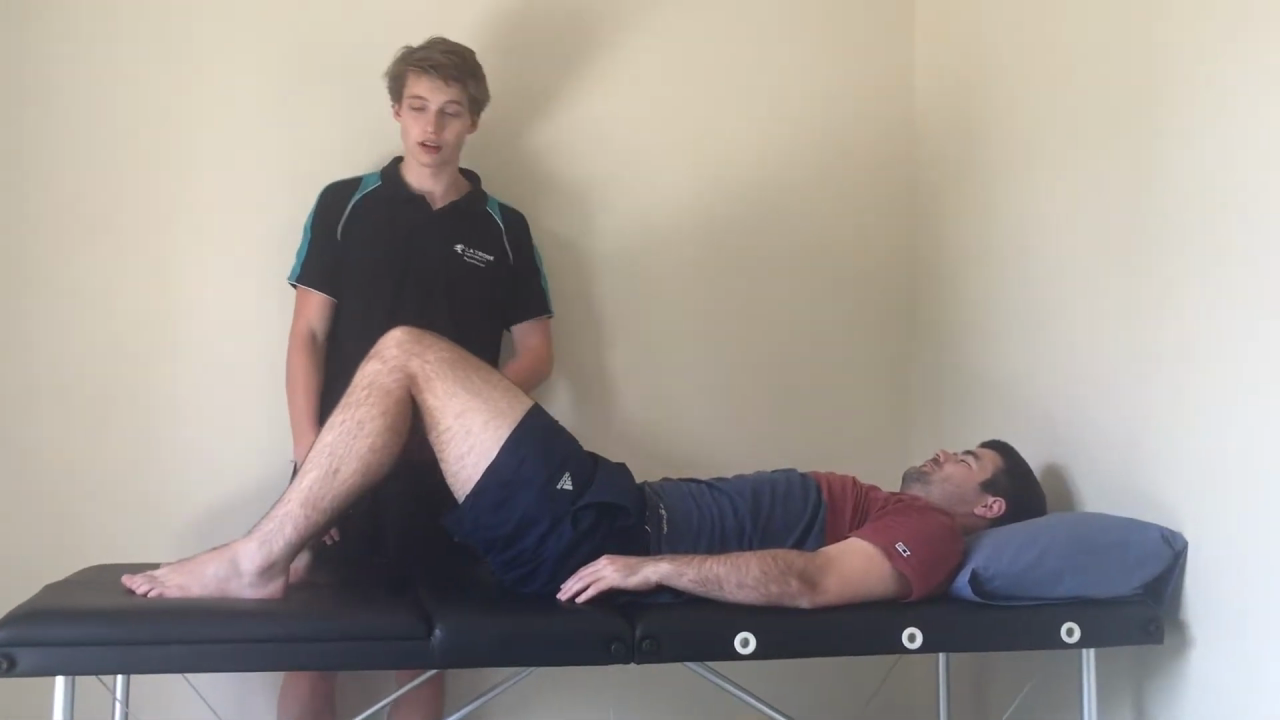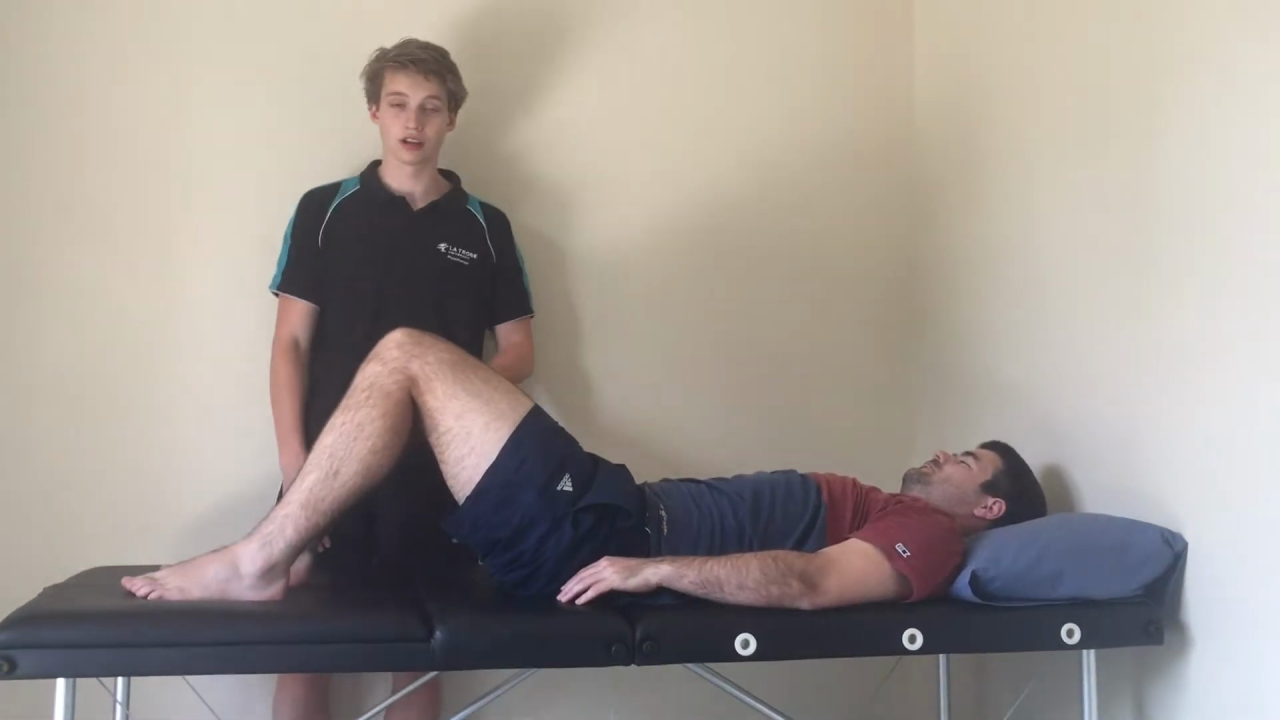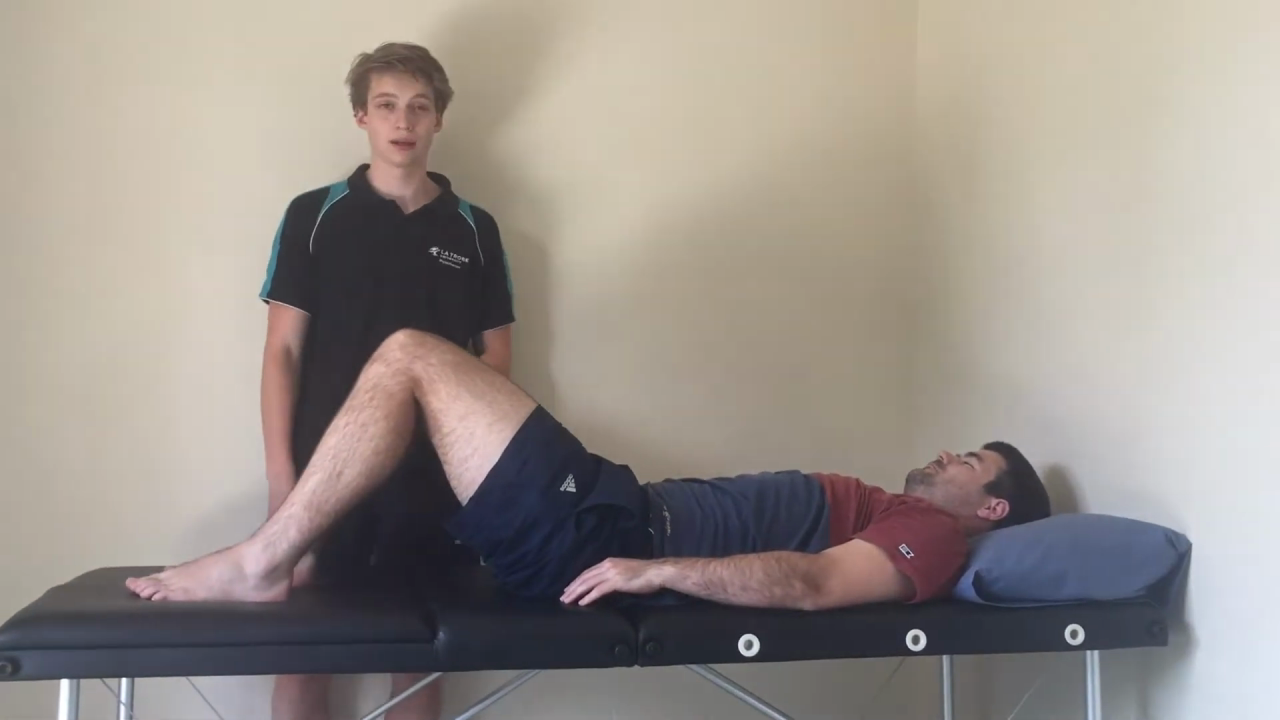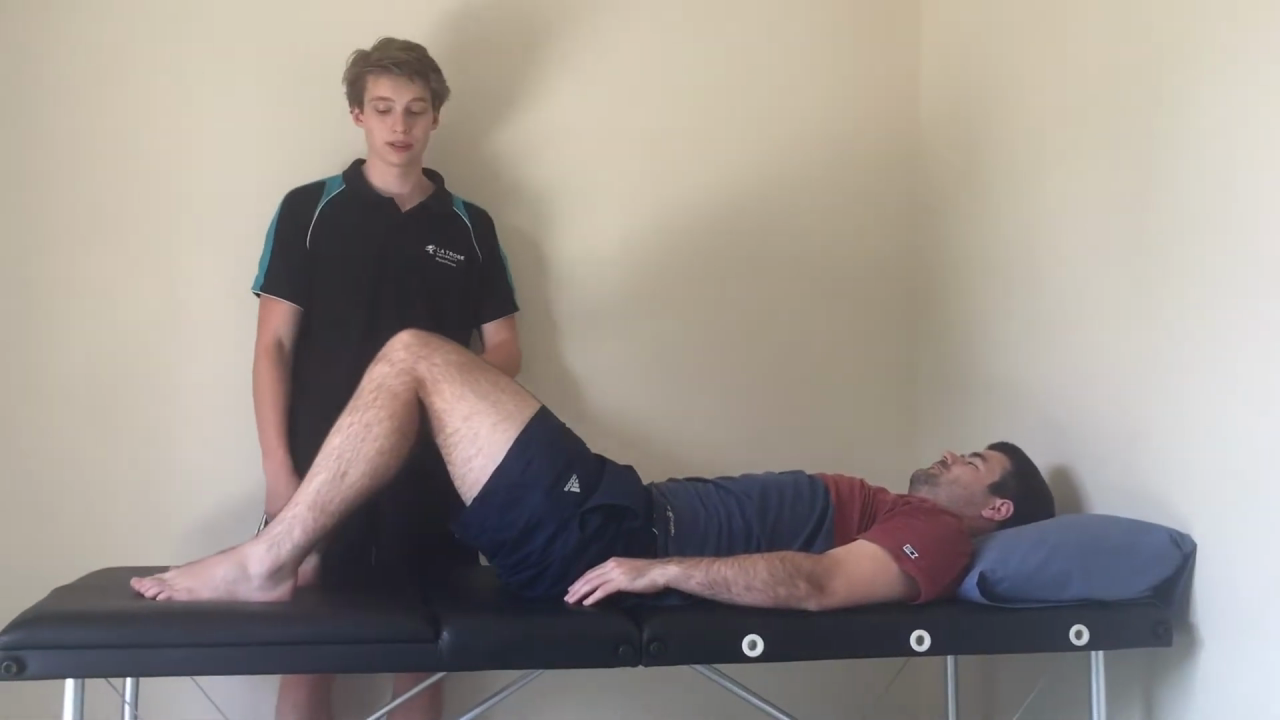
dt=0.2s
person 1, frame 1
left shoulder: (926, 536)
right shoulder: (880, 513)
left elbow: (806, 583)
left wrist: (651, 566)
left hip: (600, 536)
right hip: (623, 515)
left knee: (407, 352)
right knee: (416, 360)
left ankle: (258, 559)
right ankle: (276, 551)
person 1, frame 2
left shoulder: (927, 537)
right shoulder: (880, 513)
left elbow: (807, 584)
left wrist: (653, 568)
left hip: (602, 537)
right hip: (624, 517)
left knee: (407, 355)
right knee: (417, 363)
left ankle: (257, 562)
right ankle: (276, 553)
person 1, frame 3
left shoulder: (931, 538)
right shoulder: (885, 513)
left elbow: (810, 585)
left wrist: (658, 568)
left hip: (605, 537)
right hip: (628, 518)
left knee: (411, 356)
right knee: (420, 365)
left ankle: (262, 563)
right ankle: (283, 556)
person 1, frame 4
left shoulder: (934, 538)
right shoulder: (890, 514)
left elbow: (813, 585)
left wrist: (659, 569)
left hip: (609, 537)
right hip: (630, 517)
left knee: (415, 356)
right knee: (426, 365)
left ankle: (266, 563)
right ankle: (287, 555)
person 2, frame 1
left shoulder: (502, 228)
right shoulder: (343, 204)
left elbow: (536, 352)
right elbow: (307, 336)
right wrist: (309, 456)
left hip: (446, 467)
person 2, frame 2
left shoulder: (484, 225)
right shoulder: (324, 210)
left elbow: (519, 351)
right elbow: (291, 344)
right wrist: (293, 461)
left hip: (437, 468)
person 2, frame 3
left shoulder: (473, 229)
right shoulder: (313, 216)
left elbow: (496, 355)
right elbow: (283, 353)
right wrist: (281, 473)
left hip: (433, 470)
person 2, frame 4
left shoulder: (469, 224)
right shoulder: (308, 211)
left elbow: (505, 348)
right elbow: (273, 347)
right wrist: (279, 471)
left hip: (431, 470)
